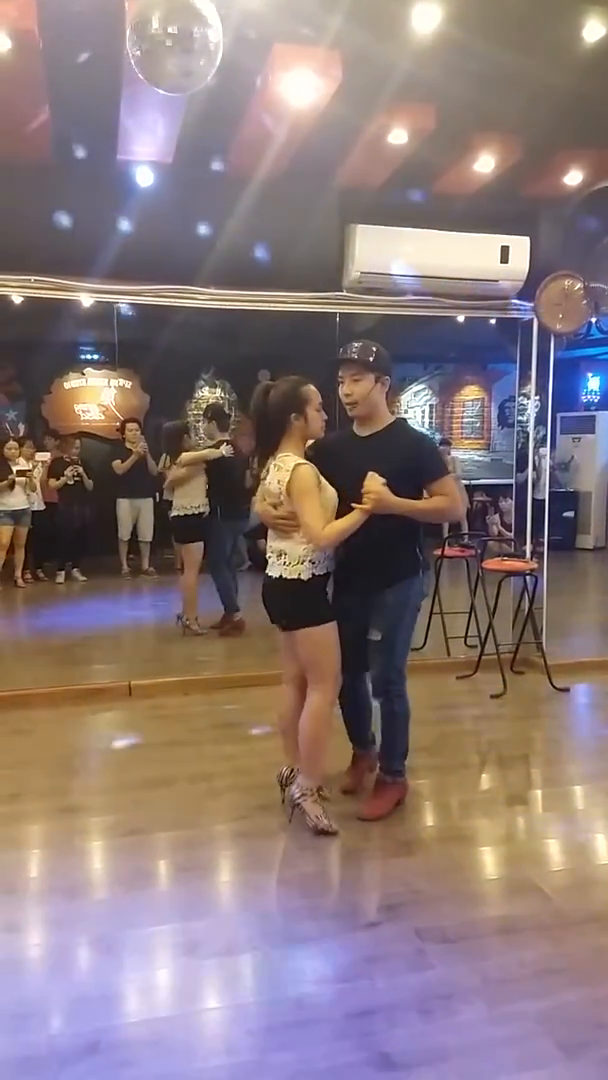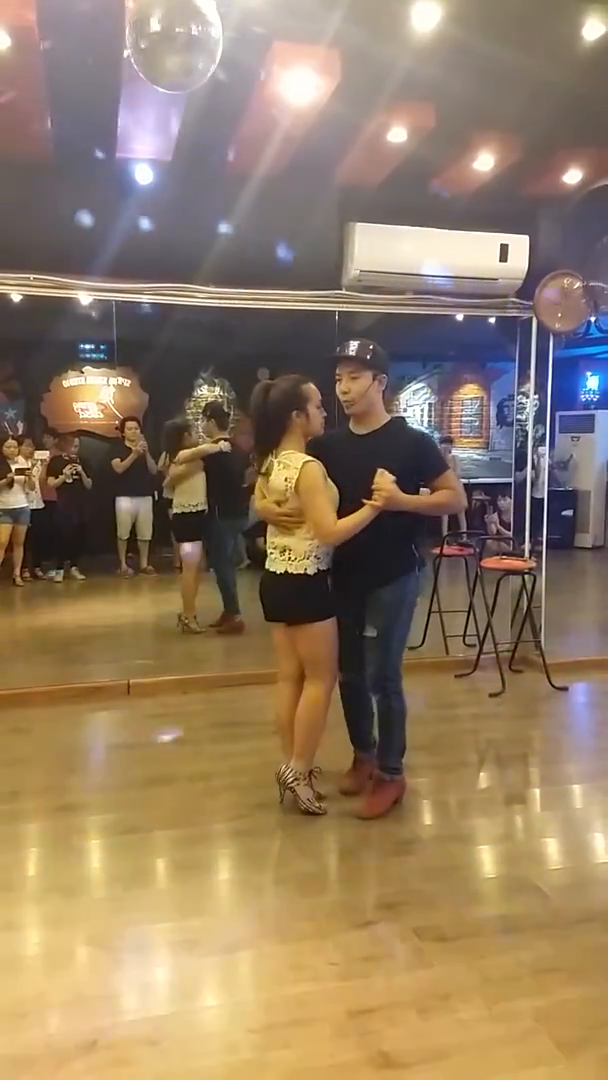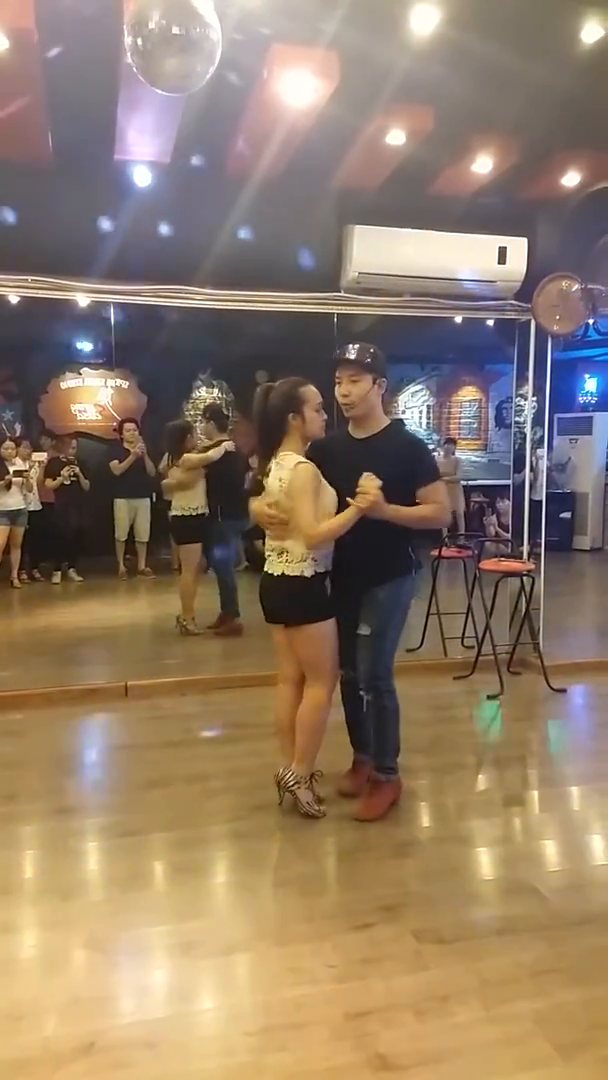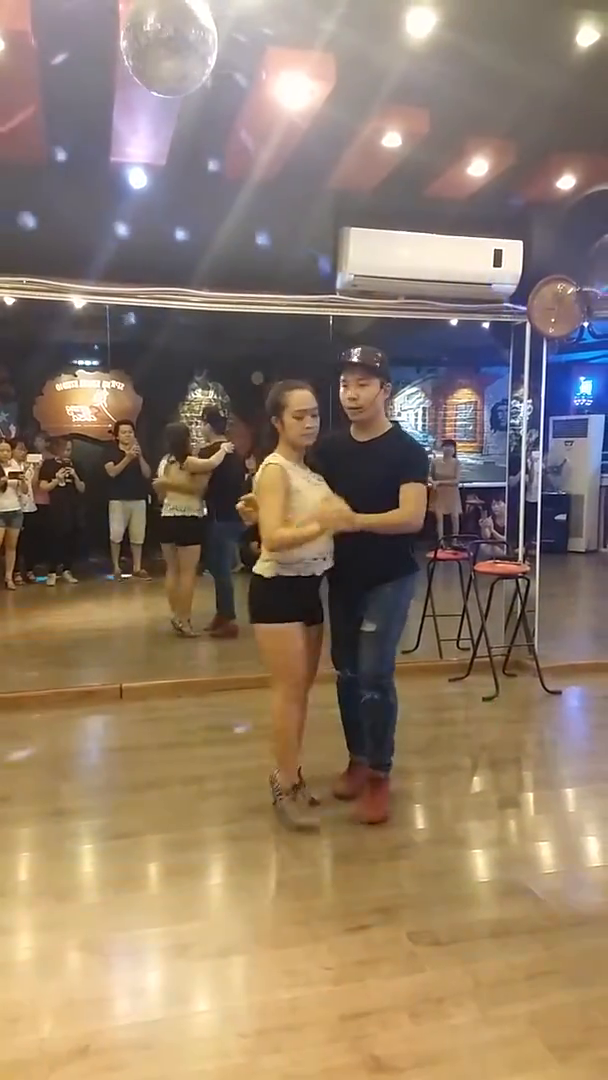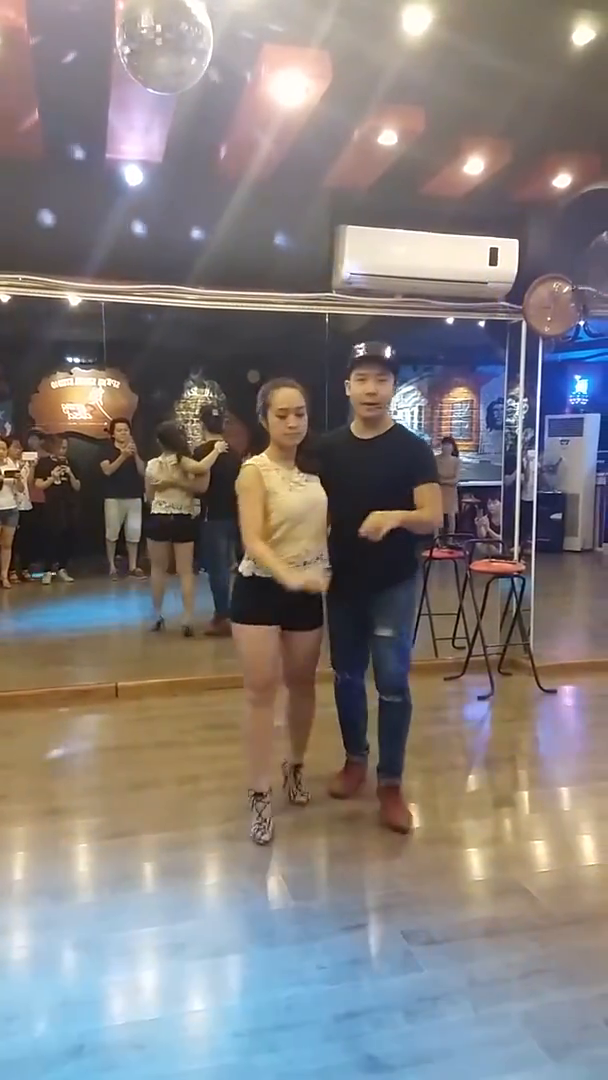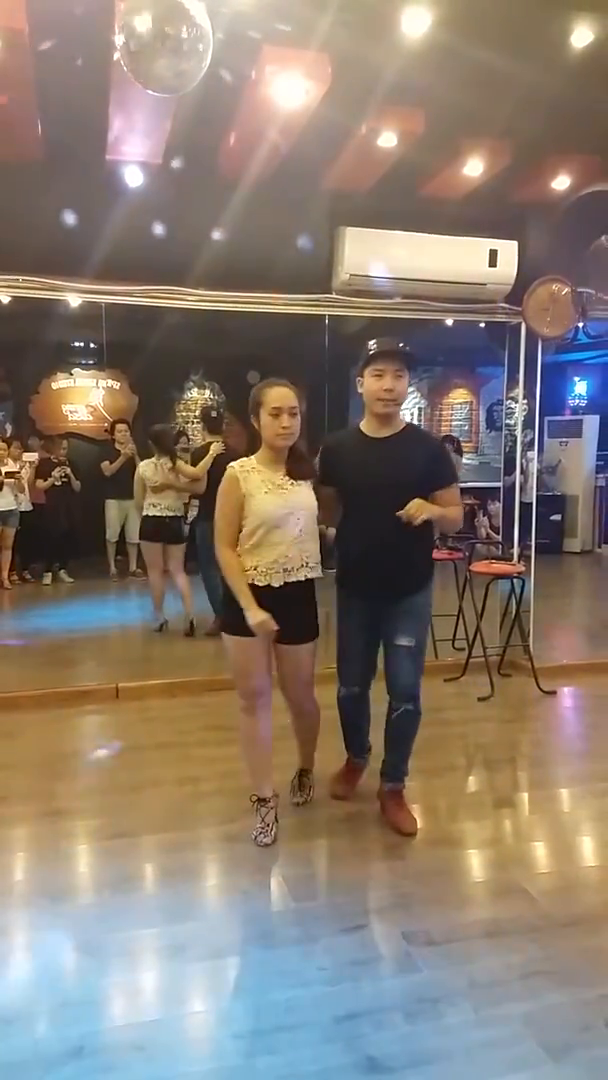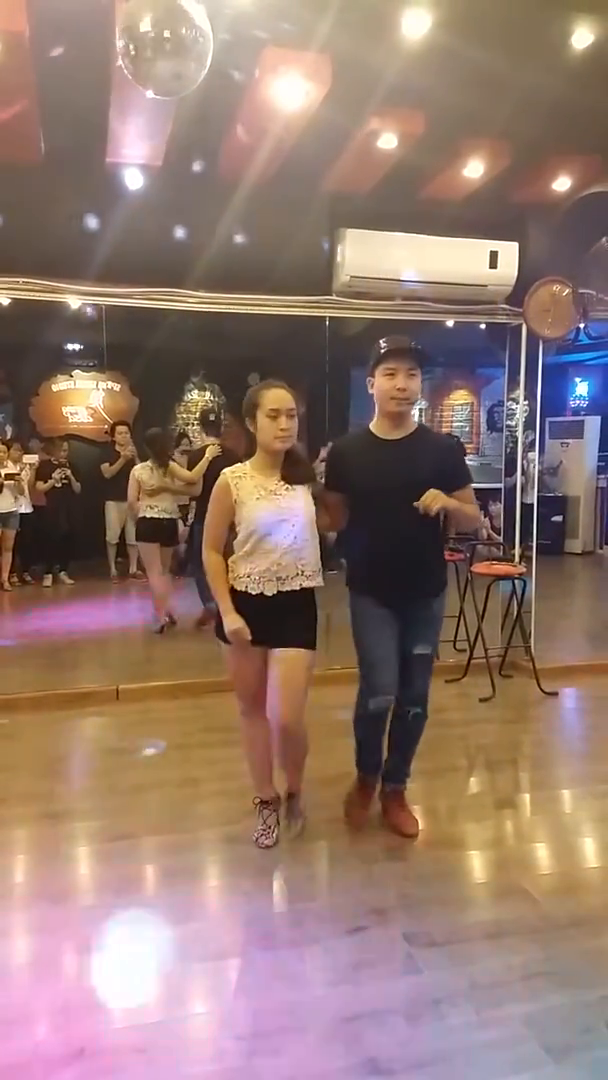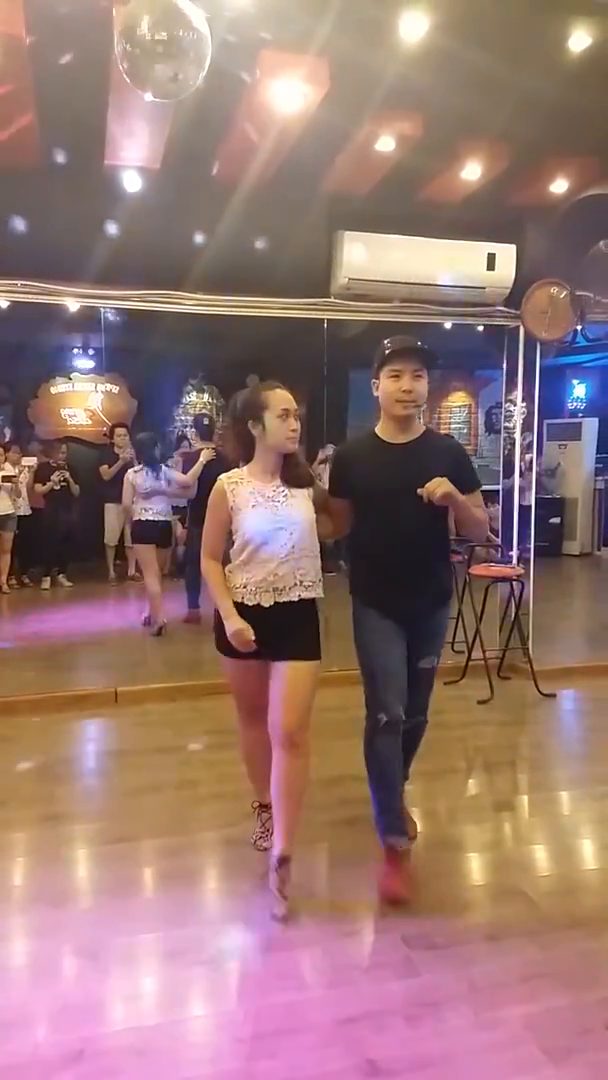
dt=0.2s
person 1, frame 1
left shoulder: (412, 444)
right shoulder: (332, 447)
left elbow: (453, 507)
left wrist: (394, 504)
right wrist: (267, 509)
left hip: (397, 580)
right hip: (349, 578)
left knee: (387, 678)
right knee: (347, 672)
left ankle: (393, 776)
right ankle: (363, 750)
person 1, frame 2
left shoulder: (411, 442)
right shoulder: (327, 445)
left elbow: (455, 498)
left wrist: (402, 501)
right wrist: (266, 505)
left hip: (393, 577)
right hip: (344, 575)
left knee: (382, 675)
right knee: (349, 672)
left ankle: (391, 774)
right ankle: (363, 755)
person 1, frame 3
left shoulder: (408, 447)
right shoulder: (328, 448)
left elbow: (440, 513)
left wrist: (385, 509)
right wrist: (264, 507)
left hip: (389, 578)
right hip: (344, 575)
left knee: (375, 674)
right knee: (350, 671)
left ankle: (387, 774)
right ankle: (363, 757)
person 1, frame 4
left shoulder: (405, 451)
right shoulder: (328, 448)
left elbow: (411, 518)
left wrist: (352, 521)
right wrist: (258, 507)
left hip: (388, 576)
right hip: (342, 577)
left knee: (373, 673)
right knee: (349, 672)
left ankle: (379, 774)
right ankle: (358, 759)
person 1, frame 5
left shoulder: (411, 449)
right shoulder: (330, 448)
left elbow: (432, 517)
left wrist: (395, 518)
left hip: (394, 582)
right hip: (343, 580)
left knee: (392, 682)
right knee: (346, 675)
left ankle: (390, 783)
right ankle: (355, 758)
person 1, frame 6
left shoulder: (428, 449)
right shoulder: (337, 449)
left elbow: (456, 517)
left wrist: (429, 511)
left hip: (411, 589)
right hip: (355, 588)
left knee: (405, 692)
right knee: (352, 685)
left ankle: (393, 787)
right ankle: (356, 758)
person 1, frame 7
left shoulder: (441, 450)
right shoulder: (346, 452)
left elbow: (472, 522)
right elbow: (337, 518)
left wrist: (447, 505)
left hip: (426, 592)
right hip: (371, 591)
left knee: (414, 700)
right knee: (377, 695)
left ankle: (396, 787)
right ankle: (365, 778)
person 1, frame 8
left shoulder: (449, 455)
right shoulder: (351, 456)
left elbow: (479, 532)
right elbow: (339, 525)
left wrist: (454, 499)
left hip: (431, 603)
right hip: (375, 604)
left knee: (414, 714)
right knee: (387, 715)
left ankle: (394, 795)
right ankle: (395, 844)
person 2, frame 1
left shoulder: (274, 464)
right shoulder: (302, 471)
left elbow: (264, 511)
right elbow: (321, 537)
right wrist: (364, 509)
left hip: (278, 582)
right hip: (302, 587)
left knee: (295, 681)
right knee: (324, 686)
left ankle: (293, 772)
right ankle: (307, 788)
person 2, frame 2
left shoulder: (272, 463)
right shoulder: (309, 468)
left elbow: (261, 506)
right elbow: (330, 533)
right wrist: (375, 505)
left hip: (275, 579)
right hip: (304, 582)
left knee: (290, 678)
right knee: (320, 679)
left ankle: (291, 767)
right ankle: (299, 772)
person 2, frame 3
left shoulder: (279, 464)
right shoulder: (300, 469)
right elbow: (312, 536)
right wrist: (359, 509)
left hip: (280, 581)
right hip: (299, 585)
left knee: (293, 680)
right knee: (321, 680)
left ankle: (290, 770)
right ankle: (299, 775)
person 2, frame 4
left shoulder: (310, 469)
right shoulder: (273, 470)
right elbow: (273, 538)
left wrist: (335, 520)
right wrist: (321, 524)
left hip: (308, 585)
right hip: (276, 588)
left knee: (301, 684)
right knee: (290, 688)
left ankle: (289, 772)
right ankle: (287, 786)
person 2, frame 5
left shoulder: (311, 470)
right shoulder: (254, 471)
right elbow: (254, 543)
right wrist: (291, 577)
left hip: (306, 592)
right hip: (259, 591)
left knee: (301, 684)
right knee: (261, 692)
left ankle: (295, 765)
right ankle: (259, 795)
person 2, frame 6
left shoulder: (307, 473)
right shoulder: (238, 475)
left elbow: (323, 523)
right elbow: (225, 547)
right wrist: (249, 605)
left hip: (298, 596)
right hip: (247, 599)
left knee: (300, 697)
right knee: (253, 701)
left ankle: (305, 768)
right ankle: (263, 798)
person 2, frame 7
left shoulder: (306, 477)
right shoulder: (232, 481)
right elbow: (212, 550)
right wrist: (227, 611)
left hip: (296, 605)
right hip: (243, 605)
left knee: (285, 717)
right knee: (253, 710)
left ankle: (292, 792)
right ankle: (265, 801)
person 2, frame 8
left shoulder: (306, 484)
right shoulder: (228, 487)
right elbow: (210, 559)
right wrist: (227, 615)
left hip: (297, 617)
right hip: (244, 619)
left knee: (290, 735)
right knee: (253, 720)
left ankle: (281, 860)
right ankle: (264, 804)
